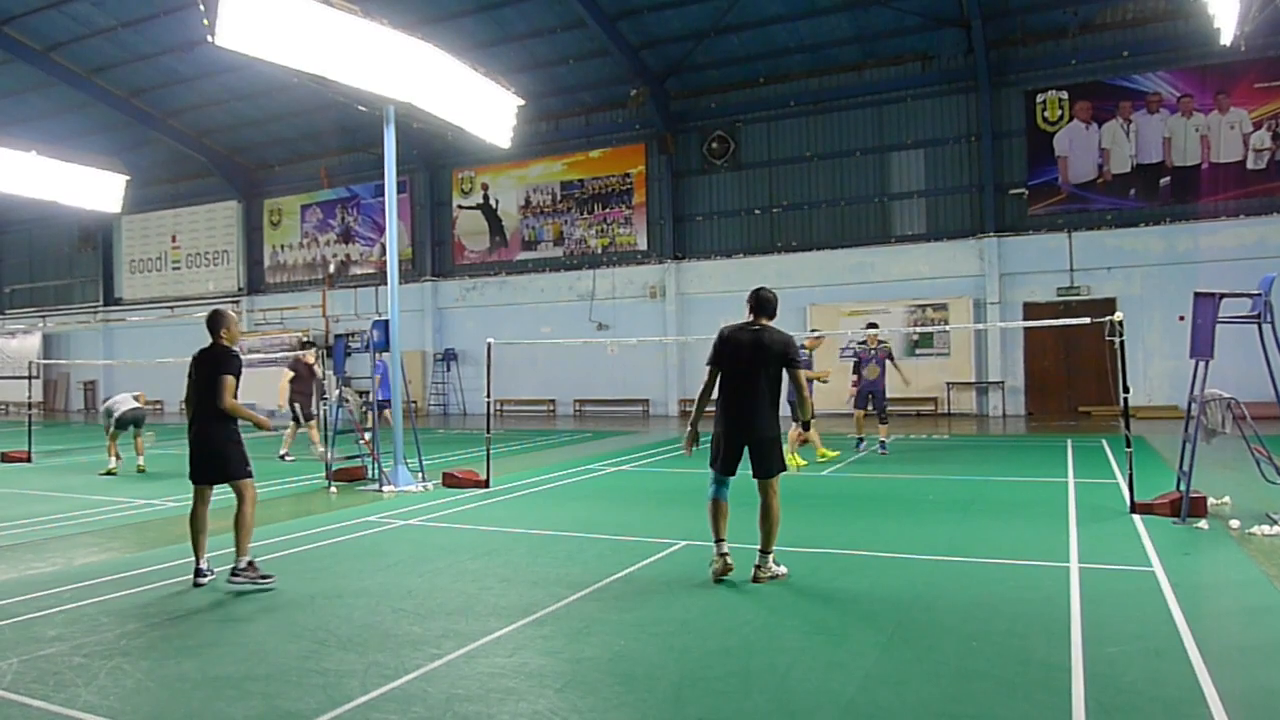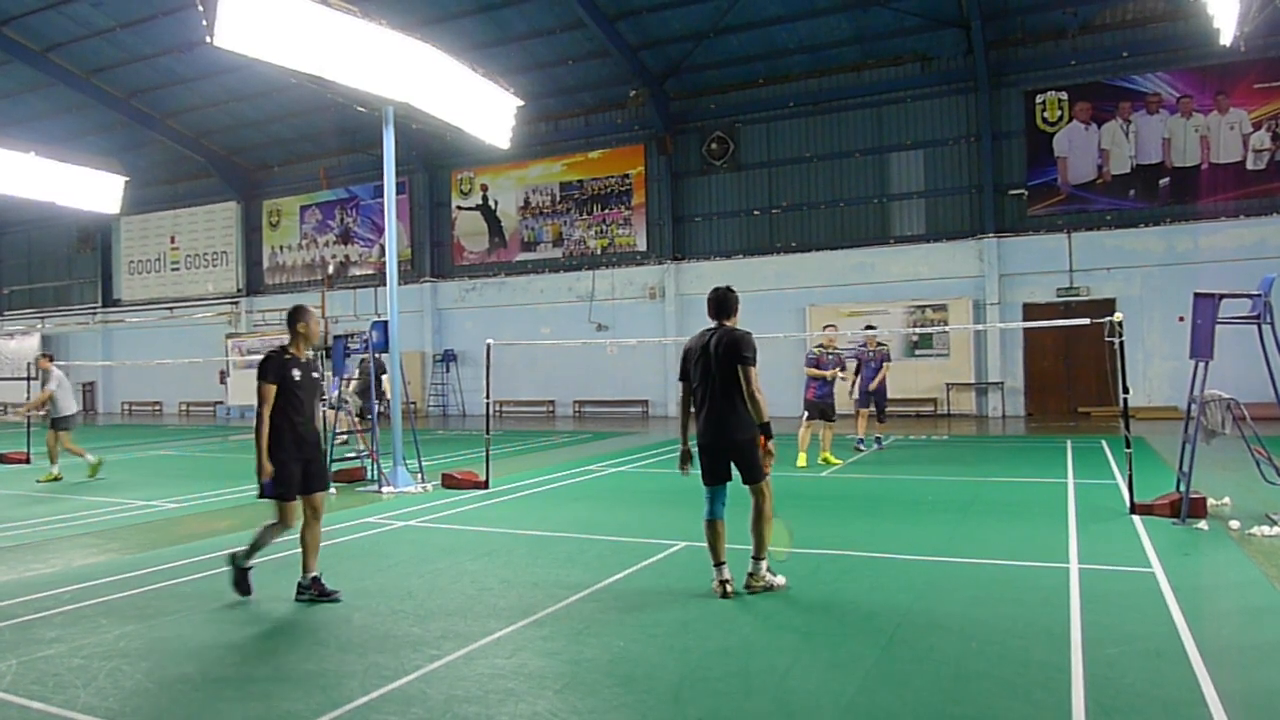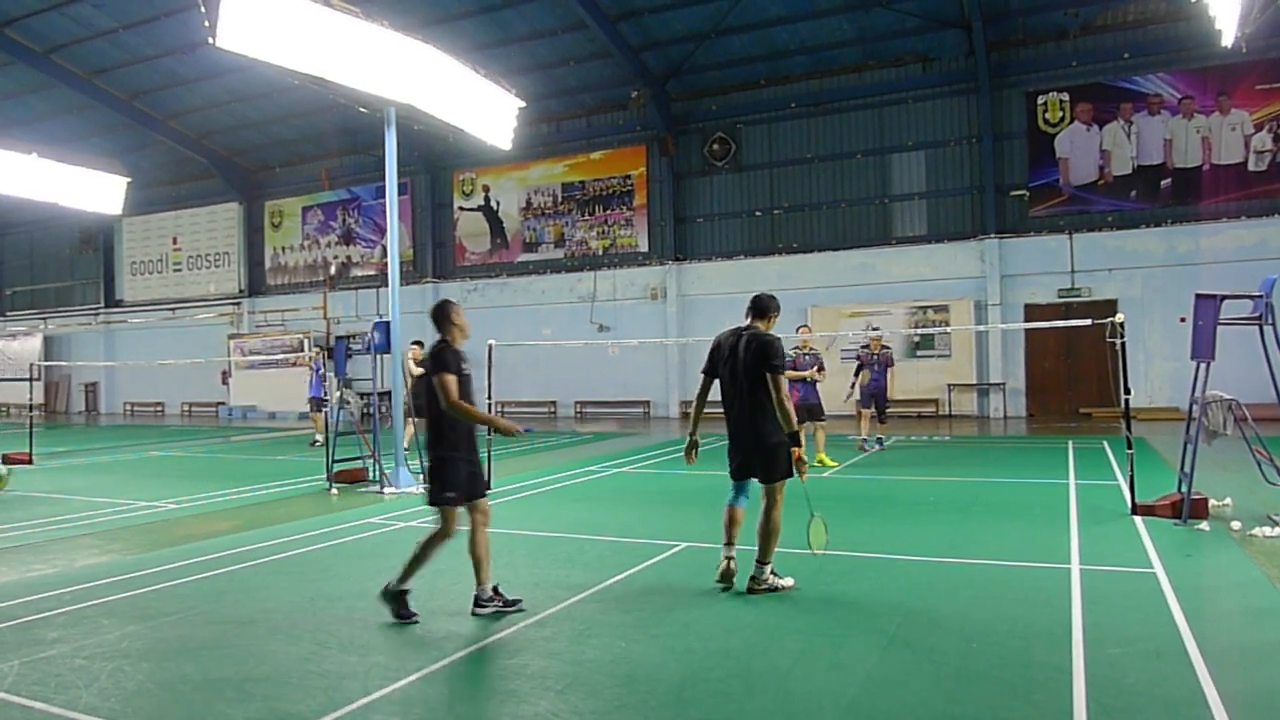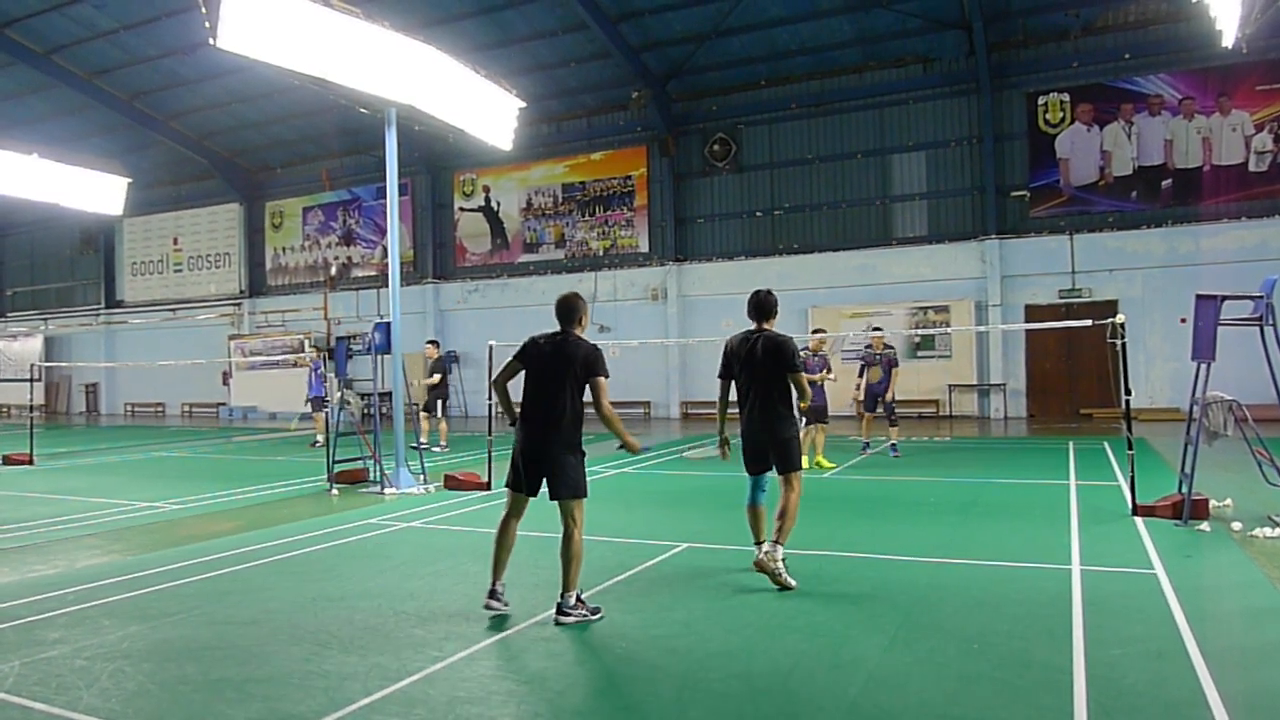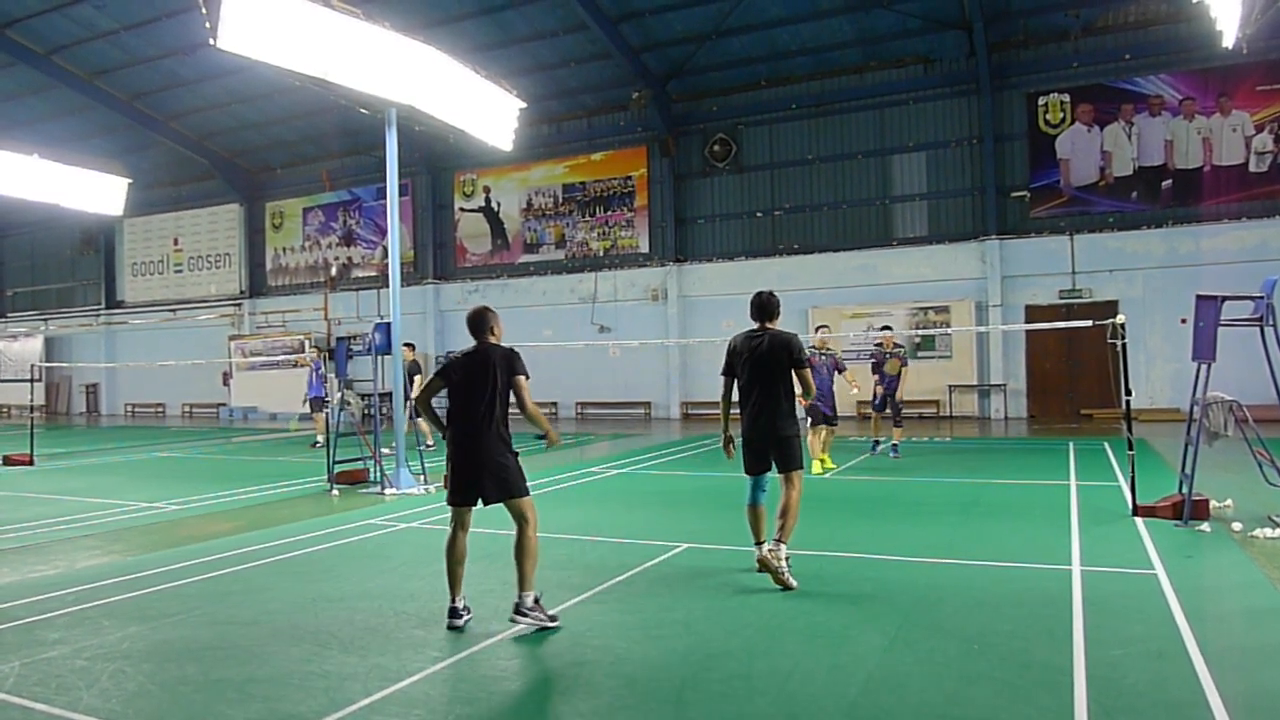
dt=1s
person 1, frame 1
left shoulder: (198, 358)
right shoulder: (229, 357)
left elbow: (190, 400)
right elbow: (225, 402)
right wrist: (257, 419)
left hip: (199, 437)
right hip: (223, 436)
left knee: (201, 501)
right knee: (247, 496)
left ankle: (201, 567)
right ankle: (242, 566)
person 1, frame 2
left shoulder: (312, 365)
right shoulder: (274, 362)
right elbow: (264, 412)
left wrist: (318, 445)
right wrist: (263, 458)
left hip: (312, 450)
right hip: (284, 453)
left knee: (315, 512)
right knee: (286, 520)
left ankle: (308, 582)
right ankle: (243, 560)
person 1, frame 3
left shoulder: (454, 354)
right shoulder: (443, 353)
right elbow: (451, 404)
right wrist: (495, 423)
left hip: (465, 451)
right hip: (448, 454)
left knee: (481, 518)
right knee: (448, 528)
left ankle: (486, 595)
right ankle: (397, 589)
person 1, frame 4
left shoulder: (535, 344)
right shoulder: (589, 353)
left elbow: (498, 382)
right elbow: (603, 408)
left wrist: (514, 419)
right wrist: (626, 439)
left hip: (528, 442)
right hip: (564, 447)
left knee: (512, 514)
right knee: (573, 524)
left ankle: (496, 589)
right ankle: (569, 603)
person 1, frame 5
left shoulder: (456, 362)
right shoulder: (508, 357)
left elbow: (422, 398)
right elbow: (526, 406)
left wrist: (445, 431)
right wrist: (549, 430)
left hip: (459, 453)
right hip: (494, 452)
left knee: (459, 528)
right knee: (527, 521)
left ankle: (457, 606)
right ankle: (526, 602)
person 2, frame 1
left shoulder: (727, 334)
right shoulder: (784, 341)
left elbow: (709, 382)
right elbow: (802, 391)
left wrist: (694, 423)
right wrist: (805, 425)
left hip: (727, 425)
right hip: (764, 428)
left knee: (718, 484)
right knee: (769, 492)
left ankle: (721, 552)
right ankle: (764, 564)
person 2, frame 2
left shoulder: (692, 344)
right shoulder: (740, 339)
left elbow: (685, 399)
right elbow: (751, 390)
left wrist: (684, 444)
right wrist: (767, 434)
left hip: (707, 435)
right hip: (741, 431)
left knee: (714, 500)
right knee: (761, 495)
left ankle: (721, 576)
right ankle: (758, 572)
person 2, frame 3
left shoulder: (721, 341)
right shoulder: (769, 343)
left elbow: (703, 392)
right elbow: (781, 398)
left wrist: (693, 434)
right wrist: (796, 443)
left hip: (737, 434)
right hip: (769, 435)
left knee: (739, 491)
right knee: (773, 500)
left ankle: (728, 558)
right ankle: (762, 575)
person 2, frame 4
left shoulder: (733, 345)
right shoulder: (783, 344)
left elbow: (723, 395)
right elbow: (803, 392)
left wrist: (721, 432)
right wrist: (804, 401)
left hip: (750, 429)
right hip: (781, 427)
left knee: (757, 486)
right knee: (791, 488)
left ankle: (762, 551)
right ankle: (773, 552)
person 2, frame 5
left shoulder: (736, 343)
right shoulder: (788, 341)
left elbow: (726, 392)
right elbow: (809, 389)
left wrist: (725, 429)
right wrist: (806, 397)
left hip: (751, 428)
right hip: (783, 426)
left knee: (756, 486)
right knee: (792, 486)
left ankle: (761, 551)
right ankle: (777, 550)
